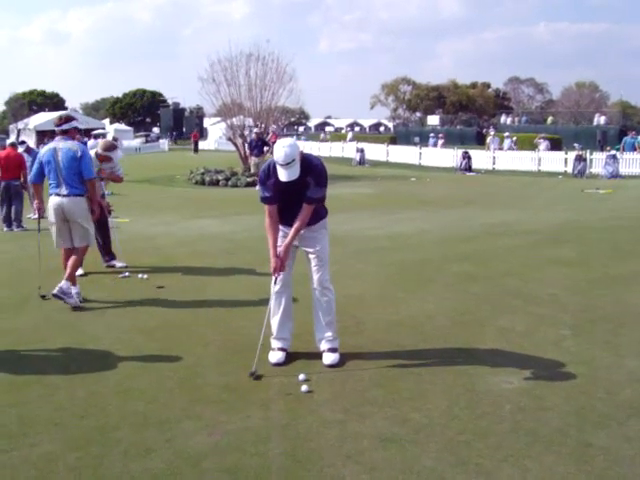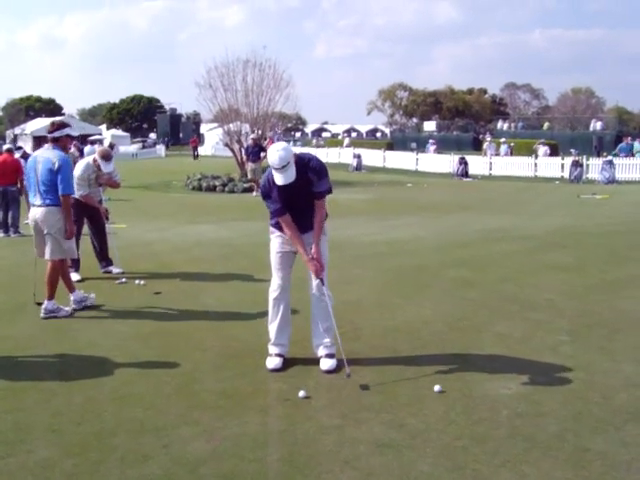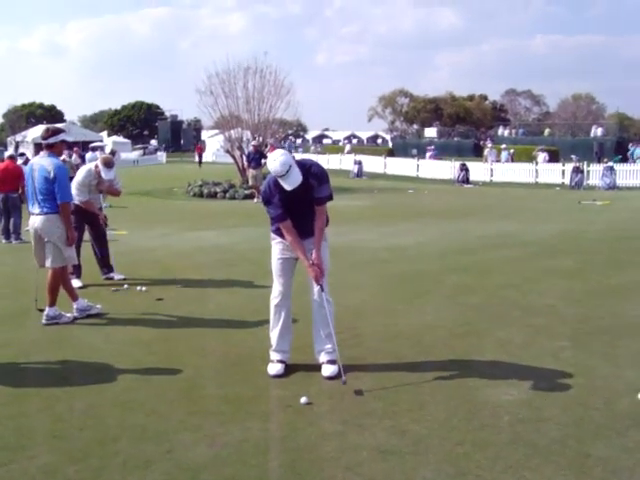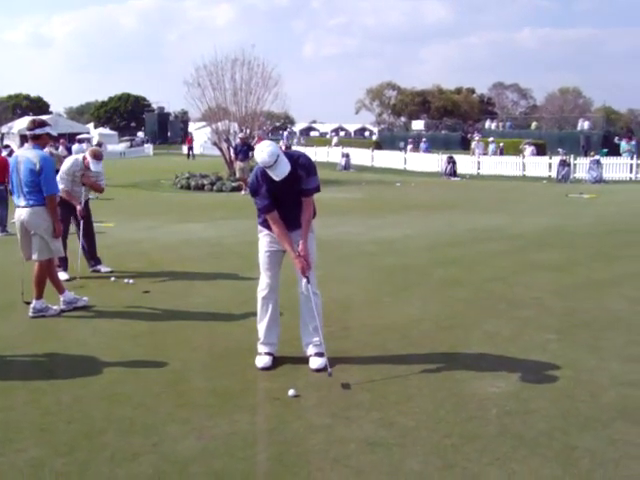
dt=0.7s
person 1, frame 1
left shoulder: (316, 169)
right shoulder: (267, 172)
left elbow: (306, 213)
right elbow: (270, 215)
left wrist: (287, 247)
right wrist: (273, 253)
left hip: (314, 227)
right hip: (282, 227)
left knee: (321, 283)
right knee: (280, 283)
left ankle: (328, 342)
right ankle: (279, 342)
person 1, frame 2
left shoulder: (315, 167)
right shoulder: (268, 184)
left elbow: (320, 208)
right elbow: (287, 224)
left wrist: (316, 246)
right wrist: (306, 258)
left hip: (314, 231)
right hip: (282, 234)
left knee: (320, 288)
right knee: (279, 288)
left ankle: (325, 348)
right ankle: (277, 348)
person 1, frame 3
left shoulder: (316, 172)
right shoulder: (270, 189)
left elbow: (320, 213)
right elbow: (288, 230)
left wrist: (316, 251)
right wrist: (307, 264)
left hip: (314, 237)
right hip: (283, 240)
left knee: (321, 294)
right knee: (280, 294)
left ankle: (327, 354)
right ankle: (278, 354)
person 1, frame 4
left shoulder: (303, 163)
right shoulder: (257, 180)
left elbow: (307, 204)
right elbow: (274, 221)
left wrist: (303, 243)
right wrist: (293, 256)
left hip: (301, 230)
right hip: (271, 233)
left knee: (308, 287)
right knee: (267, 288)
left ankle: (314, 347)
right ankle: (266, 347)
person 2, frame 1
left shoulder: (45, 151)
right shoulder: (79, 148)
left elbow: (35, 180)
right elbow: (90, 180)
left wrist: (38, 200)
right wrist: (94, 203)
left hip: (55, 202)
right hip: (77, 202)
left knee: (66, 248)
right knee: (81, 247)
left ankle: (73, 290)
right ankle: (65, 286)
person 2, frame 2
left shoulder: (33, 157)
right shoulder: (61, 159)
left elbow: (29, 187)
right elbow: (64, 195)
right wrist: (69, 222)
left hip: (35, 211)
right hip: (53, 212)
left knee: (60, 256)
right knee: (56, 259)
left ankle: (75, 296)
right ankle: (49, 305)
person 2, frame 3
left shoulder: (31, 164)
right shoulder: (57, 166)
left elbow: (29, 196)
right elbow: (63, 203)
right wrist: (70, 229)
left hip: (35, 219)
right hip: (53, 220)
left knee: (60, 265)
right knee: (57, 266)
left ankle: (79, 305)
right ankle: (51, 312)
person 2, frame 4
left shoulder: (15, 157)
right shoulder: (43, 158)
left elbow: (13, 189)
right elbow: (50, 195)
right wrist: (56, 221)
left hip: (20, 212)
right hip: (38, 212)
left knee: (47, 258)
right knee: (43, 259)
left ankle: (66, 298)
right ankle: (38, 305)
person 3, frame 1
left shoulder: (111, 160)
left elbow: (120, 178)
left wrist: (108, 176)
right wrist: (102, 202)
left hip: (98, 195)
left knee: (103, 227)
left ankle: (109, 258)
person 3, frame 2
left shoulder: (108, 166)
right shoulder: (82, 168)
left elbow: (117, 184)
right elbow: (83, 194)
left wrist: (106, 181)
right wrist: (100, 206)
left hip: (95, 200)
right hip: (77, 200)
left knee: (100, 232)
right knee: (74, 234)
left ankle: (106, 264)
right ankle: (73, 269)
person 3, frame 3
left shoulder: (110, 173)
right shoulder: (84, 174)
left elbow: (118, 192)
right elbow: (82, 200)
left wrist: (106, 188)
right wrist: (99, 213)
left hip: (96, 207)
right hip: (78, 207)
left knee: (101, 239)
right knee: (76, 241)
left ankle: (107, 271)
right ankle: (75, 276)
person 3, frame 4
left shoulder: (96, 167)
right shoulder: (70, 164)
left elbow: (101, 189)
right elbow: (64, 189)
left wrist: (90, 182)
right wrist: (76, 205)
left hip: (82, 200)
right hip: (64, 200)
left knee: (87, 232)
right knee: (61, 234)
left ankle: (94, 263)
right ankle: (61, 268)
